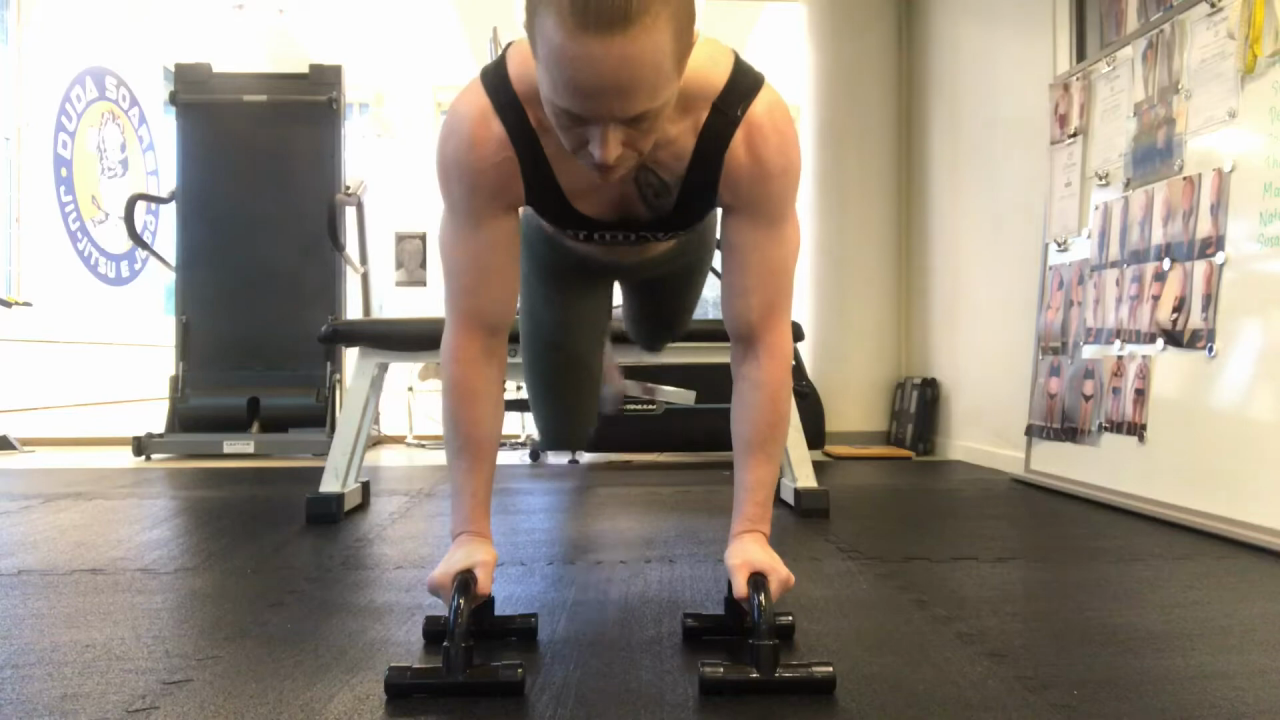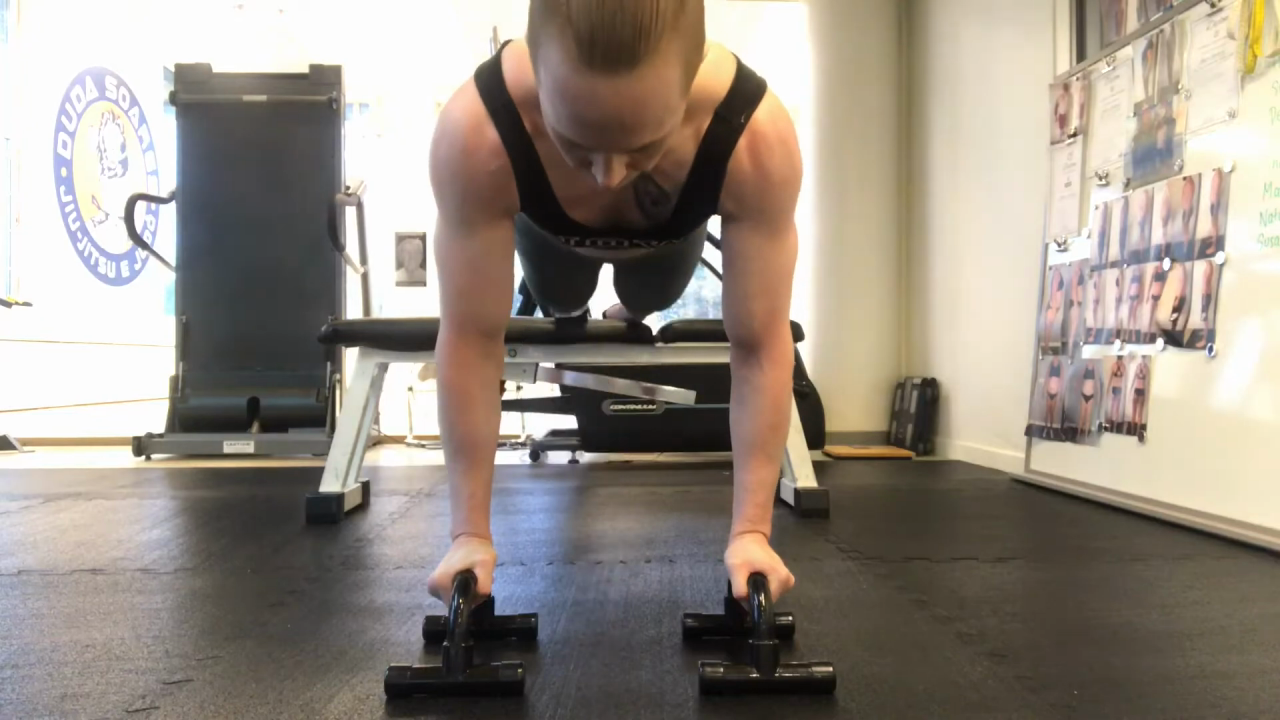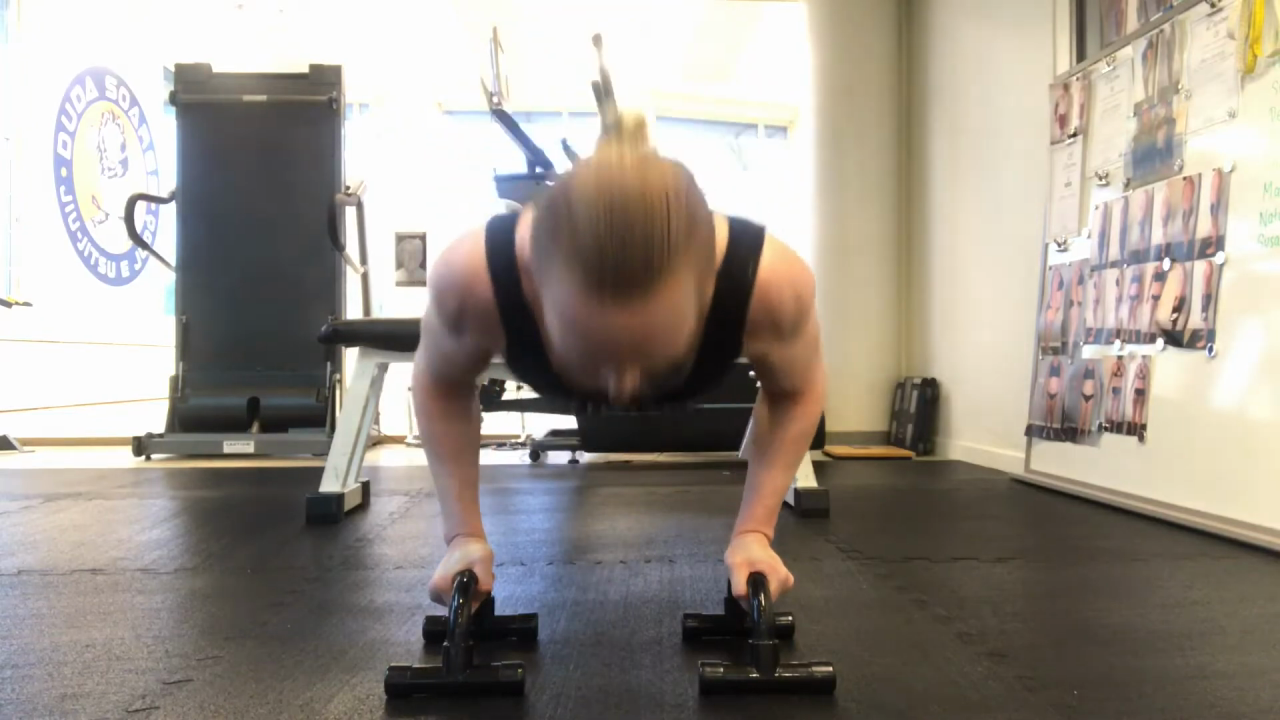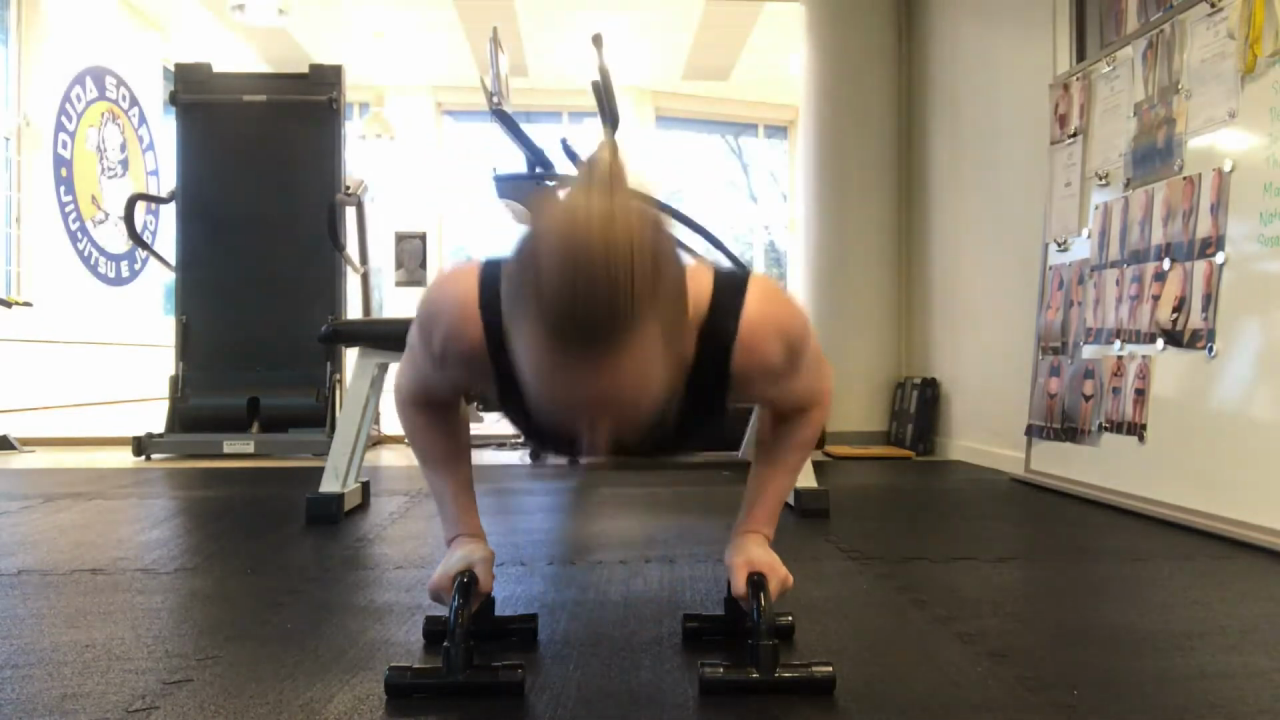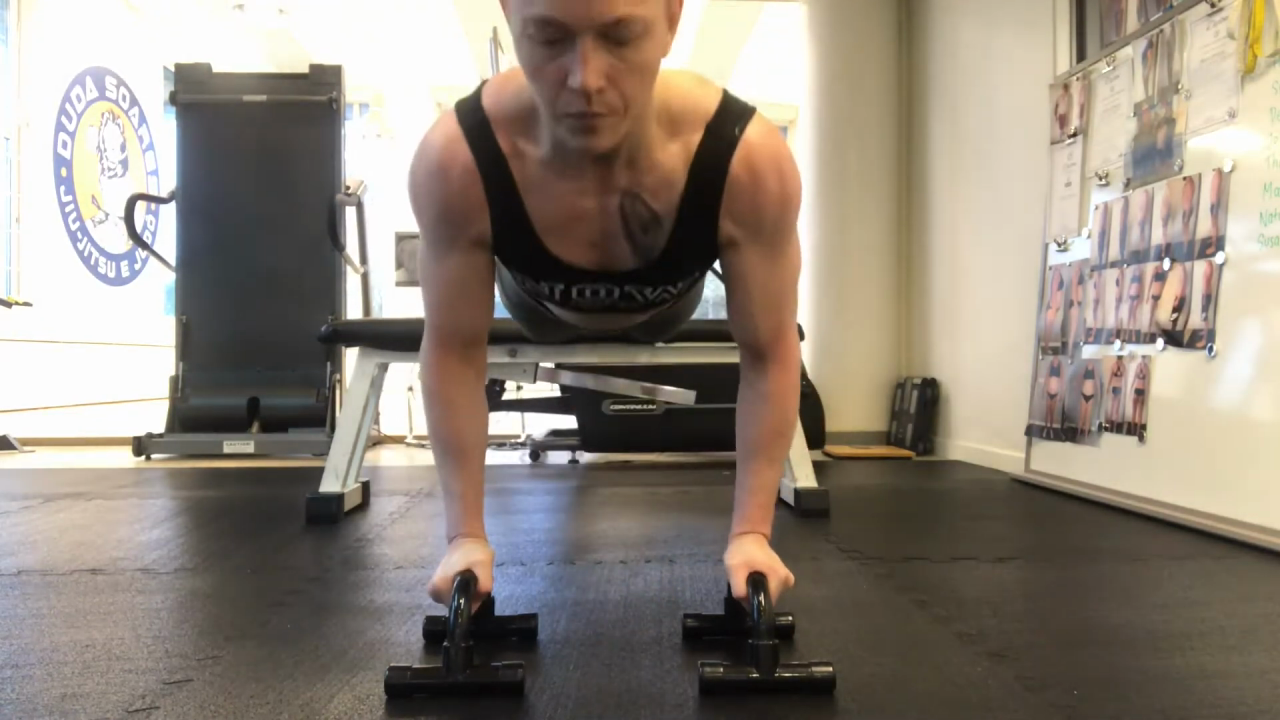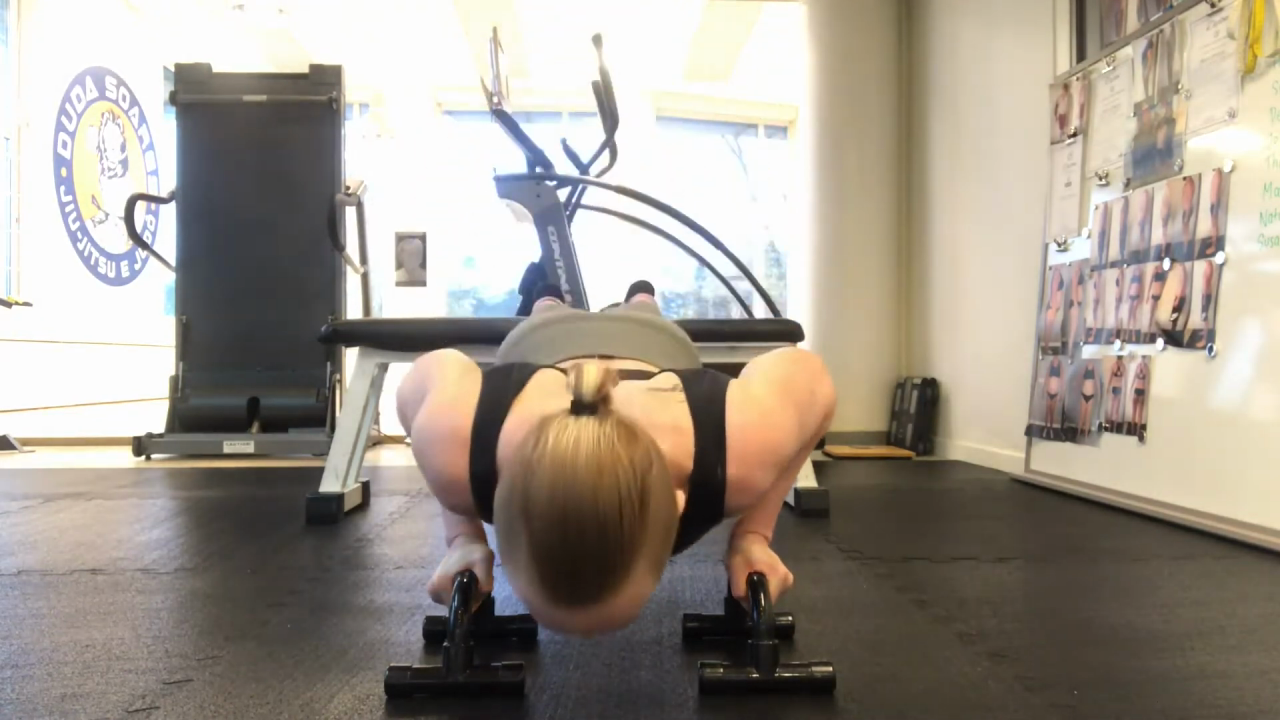
dt=0.7s
person 1, frame 1
left shoulder: (753, 129)
right shoulder: (483, 129)
left elbow: (760, 340)
right elbow: (476, 337)
left wrist: (751, 529)
right wrist: (470, 531)
left hip: (675, 243)
right hip: (560, 245)
left knee: (655, 338)
right knee: (564, 433)
person 1, frame 2
left shoulder: (756, 136)
right shoulder: (475, 131)
left elbow: (760, 345)
right elbow: (471, 339)
left wrist: (751, 530)
right wrist: (470, 533)
left hip: (667, 237)
right hip: (550, 232)
left knee: (650, 302)
right knee: (557, 300)
person 1, frame 3
left shoulder: (767, 282)
right shoulder: (474, 275)
left elbow: (796, 391)
right elbow: (440, 383)
left wrist: (753, 531)
right wrist: (463, 535)
person 1, frame 4
left shoulder: (753, 327)
right shoulder: (463, 315)
left elbow: (807, 401)
right elbow: (419, 394)
left wrist: (753, 532)
right wrist: (462, 534)
person 1, frame 5
left shoulder: (749, 160)
right shoulder: (455, 159)
left elbow: (768, 353)
right elbow: (454, 351)
left wrist: (750, 532)
right wrist: (465, 536)
left hip: (661, 299)
right hip: (544, 298)
left knee: (654, 330)
right knee: (542, 328)
person 1, frame 6
left shoulder: (737, 454)
right shoulder: (457, 445)
left elbow: (816, 383)
right elbow: (412, 389)
left wrist: (754, 536)
right wrist: (463, 539)
left ankle: (642, 307)
right ankle: (546, 307)
